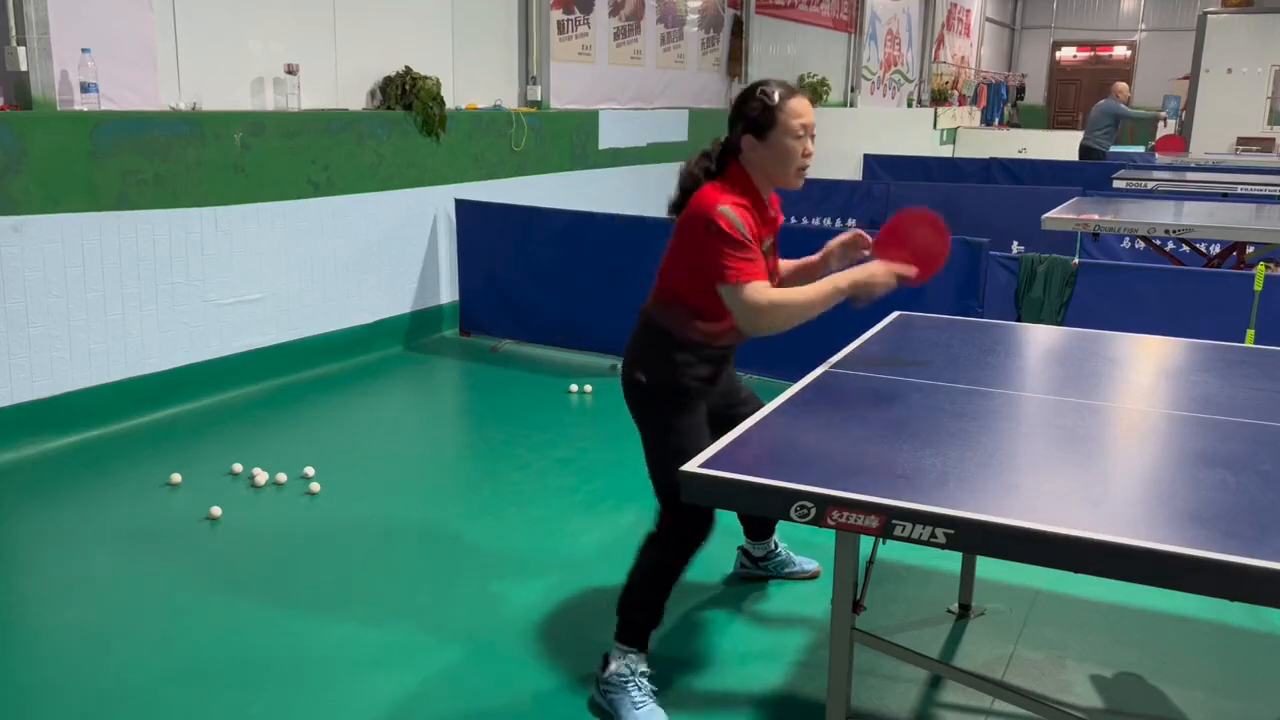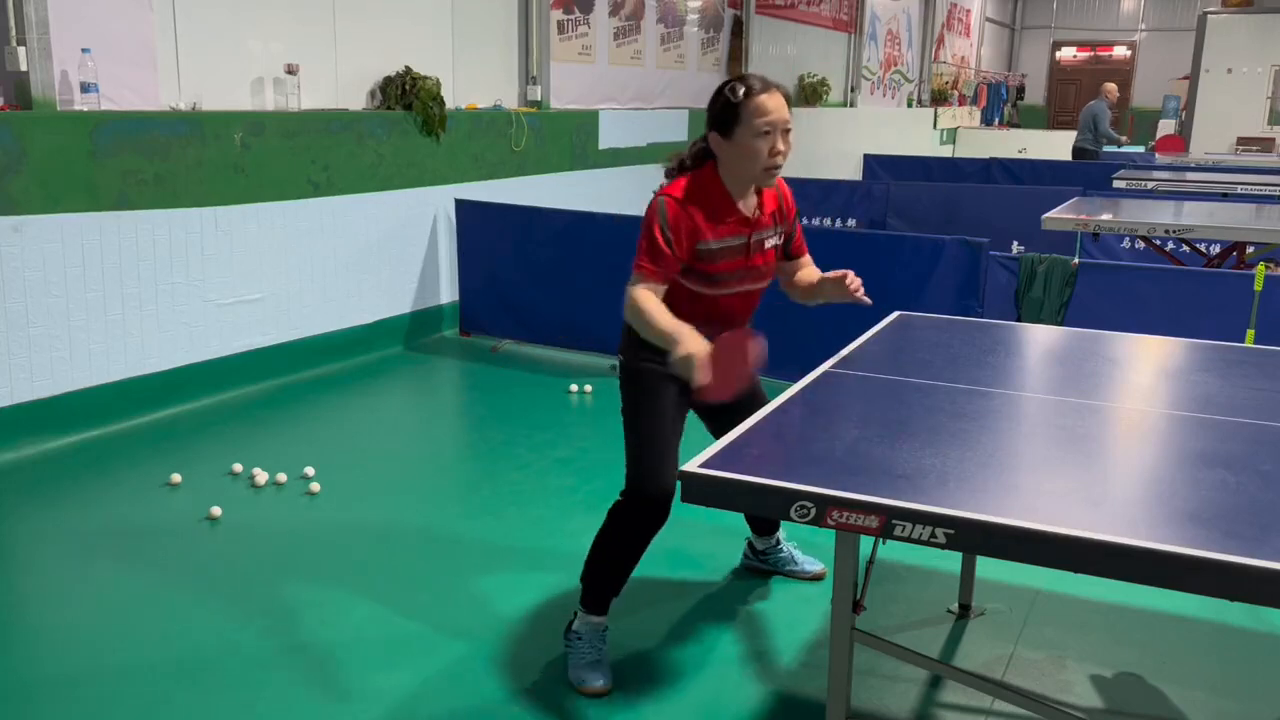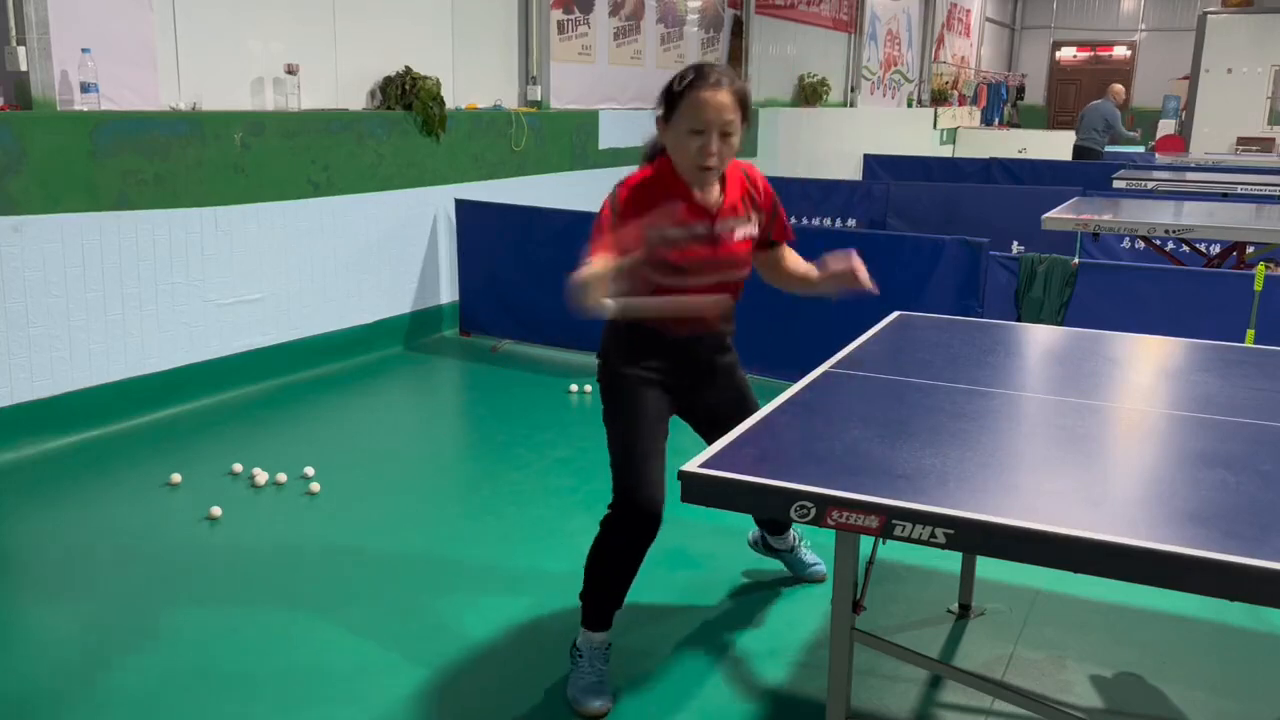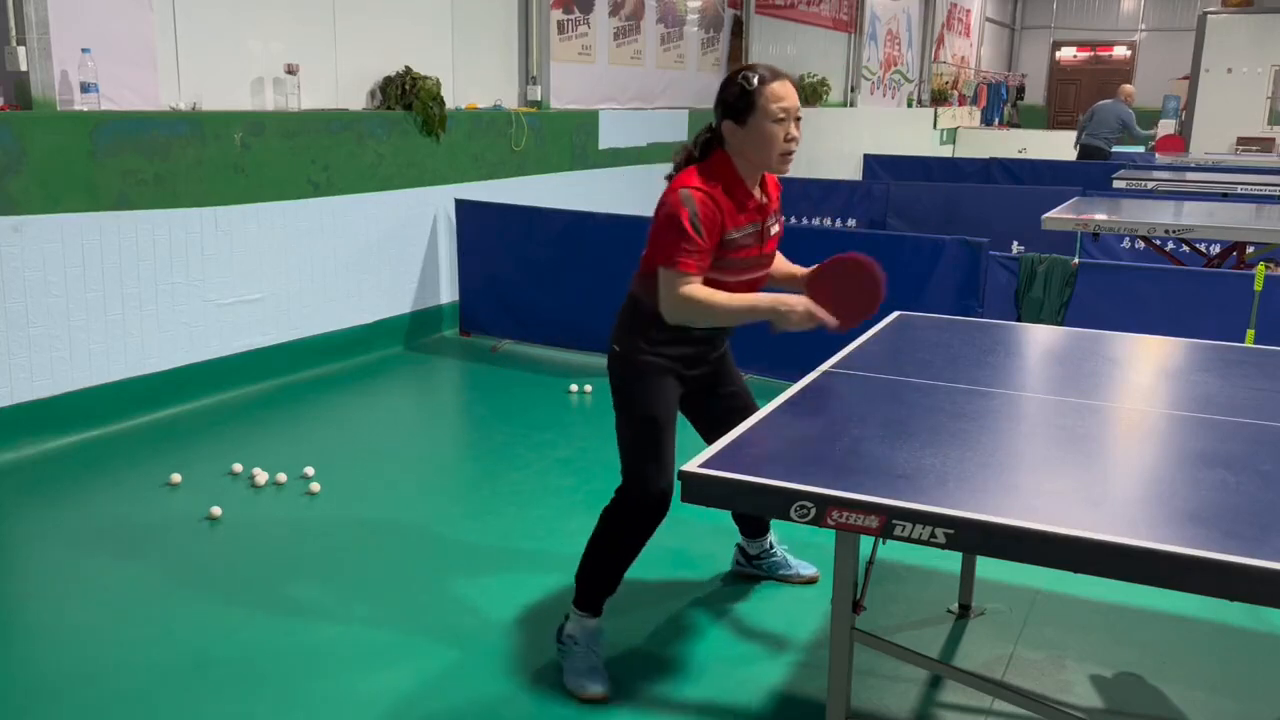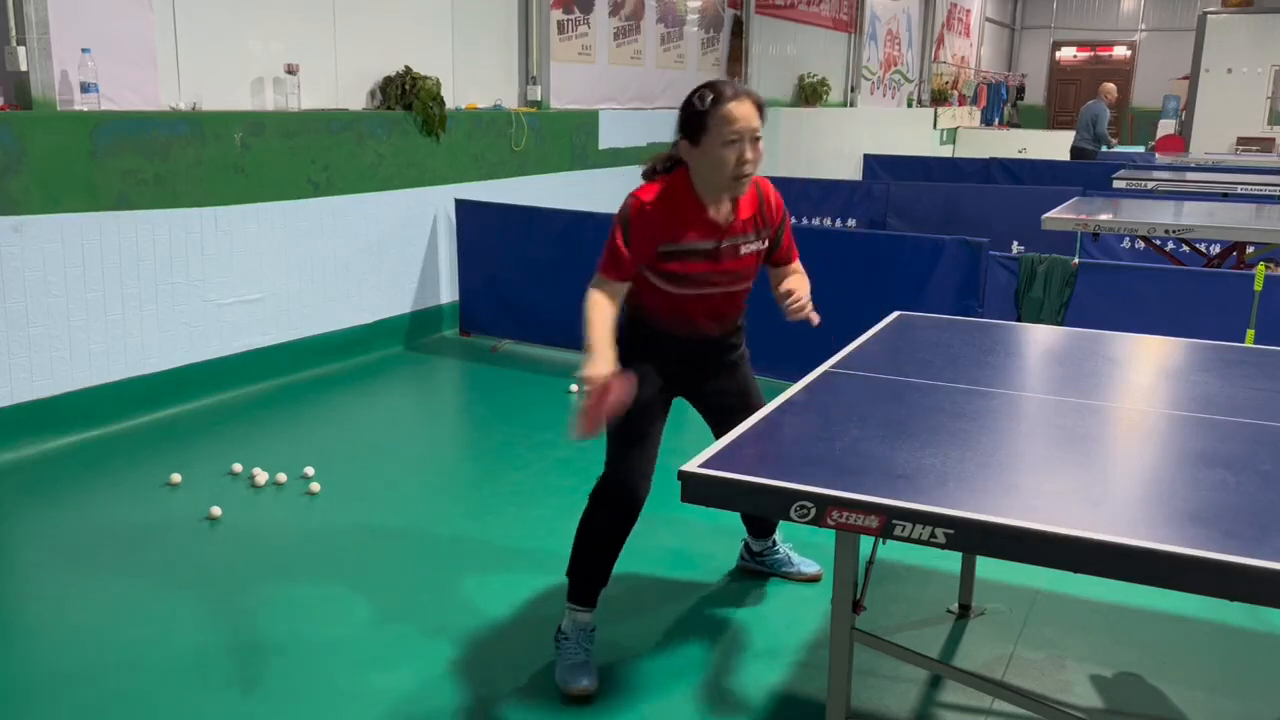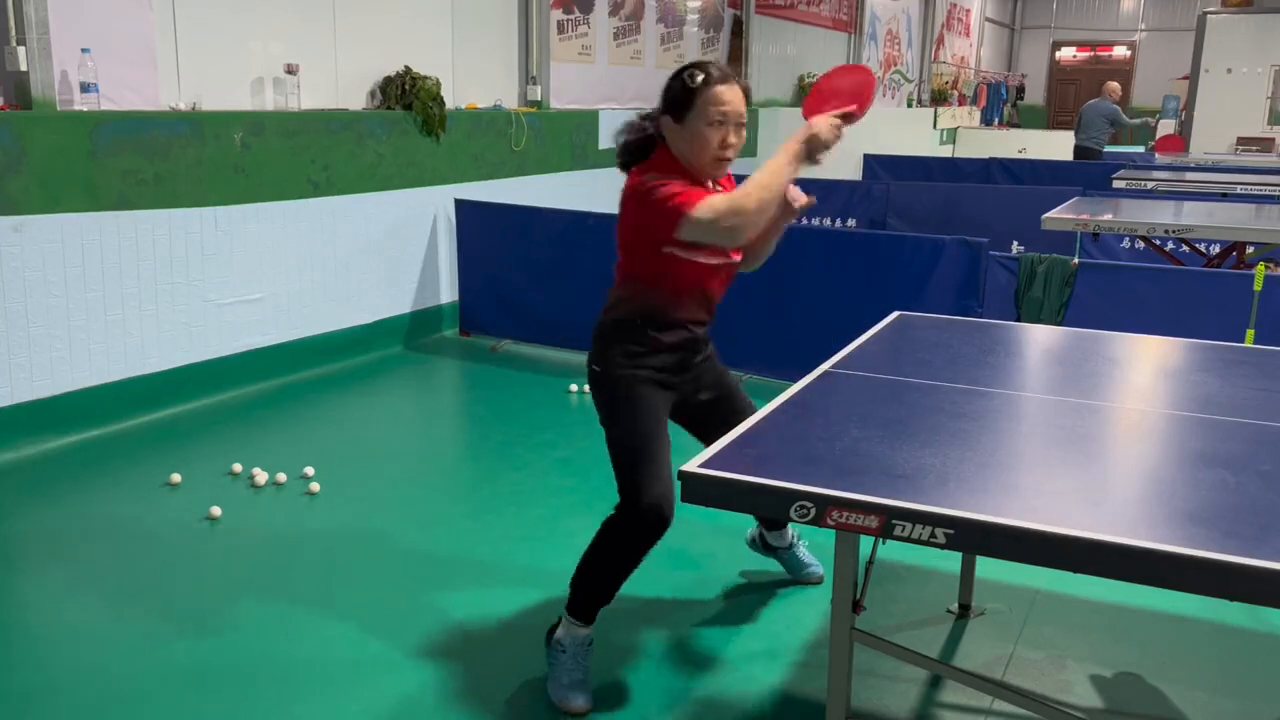
dt=0.5s
person 1, frame 1
left shoulder: (763, 200)
right shoulder: (722, 213)
left elbow: (767, 279)
right elbow: (756, 315)
left wrist: (827, 257)
right wrist: (849, 280)
left hip: (709, 364)
right hip: (665, 372)
right knee: (688, 515)
left ankle: (760, 551)
right ankle: (622, 668)
person 1, frame 2
left shoulder: (778, 199)
right shoulder: (676, 205)
left elbow: (796, 274)
right elbow: (639, 300)
left wrist: (829, 286)
right wrist: (681, 341)
right hip: (660, 358)
right knee: (651, 493)
left ankle: (764, 546)
right ankle: (586, 626)
person 1, frame 3
left shoulder: (749, 186)
right shoulder: (635, 196)
left elbow: (779, 264)
right elbow: (585, 292)
left wrist: (827, 278)
right wrist: (625, 257)
left hip: (709, 357)
right hip: (638, 364)
right knee: (640, 507)
left ankle: (778, 539)
right ankle: (590, 645)
person 1, frame 4
left shoulder: (767, 186)
right shoulder: (694, 196)
right elbow: (677, 303)
left wrist: (805, 278)
right wrist: (771, 305)
left hip: (708, 350)
right hip: (651, 352)
right knee: (647, 493)
left ankle: (756, 549)
right ankle: (580, 629)
person 1, frame 5
left shoulder: (765, 202)
right shoulder: (647, 208)
left elbow: (790, 273)
right elbow: (606, 292)
left wrist: (797, 292)
right wrist: (602, 353)
left hip: (721, 351)
right hip: (649, 353)
right knee: (624, 485)
left ankle: (762, 548)
right ankle: (576, 626)
person 1, frame 6
left shoulder: (730, 182)
right shoulder: (651, 188)
left elbow: (745, 259)
right elbow: (736, 219)
left wrist: (782, 216)
right wrist: (798, 148)
left hip: (693, 356)
right hip: (633, 362)
right knee: (649, 508)
left ankle: (776, 538)
right ankle: (571, 636)
